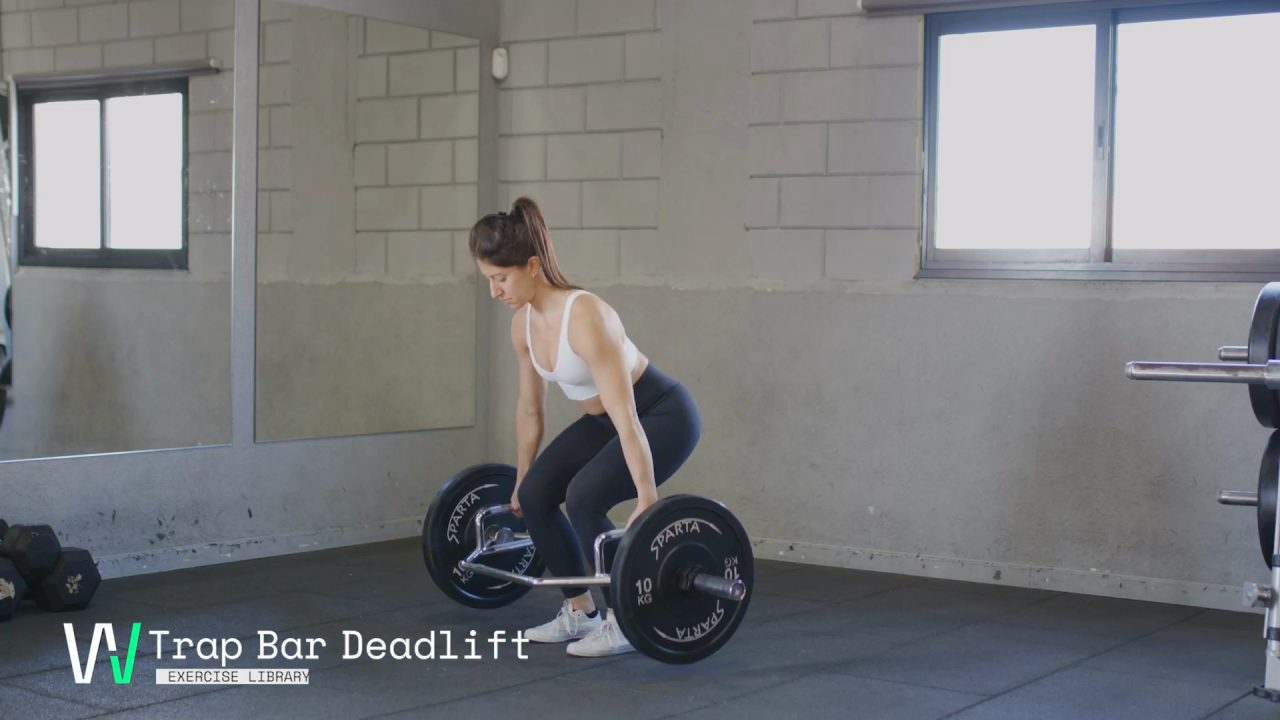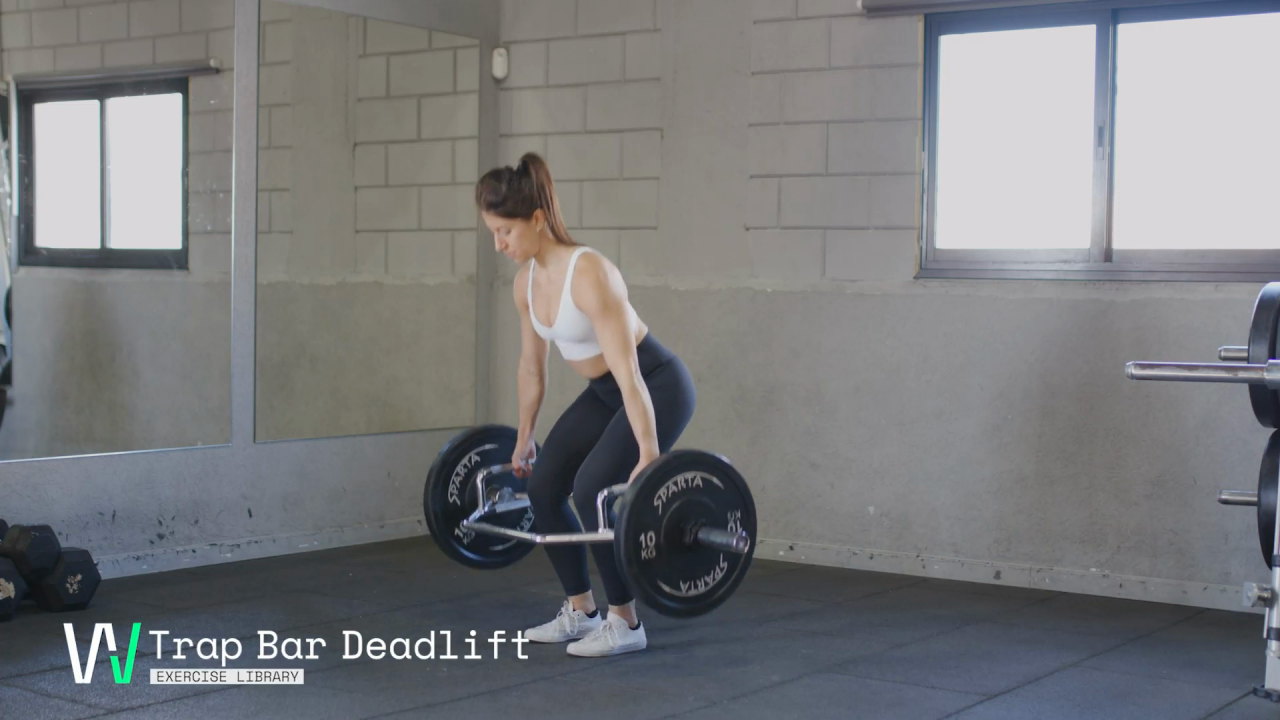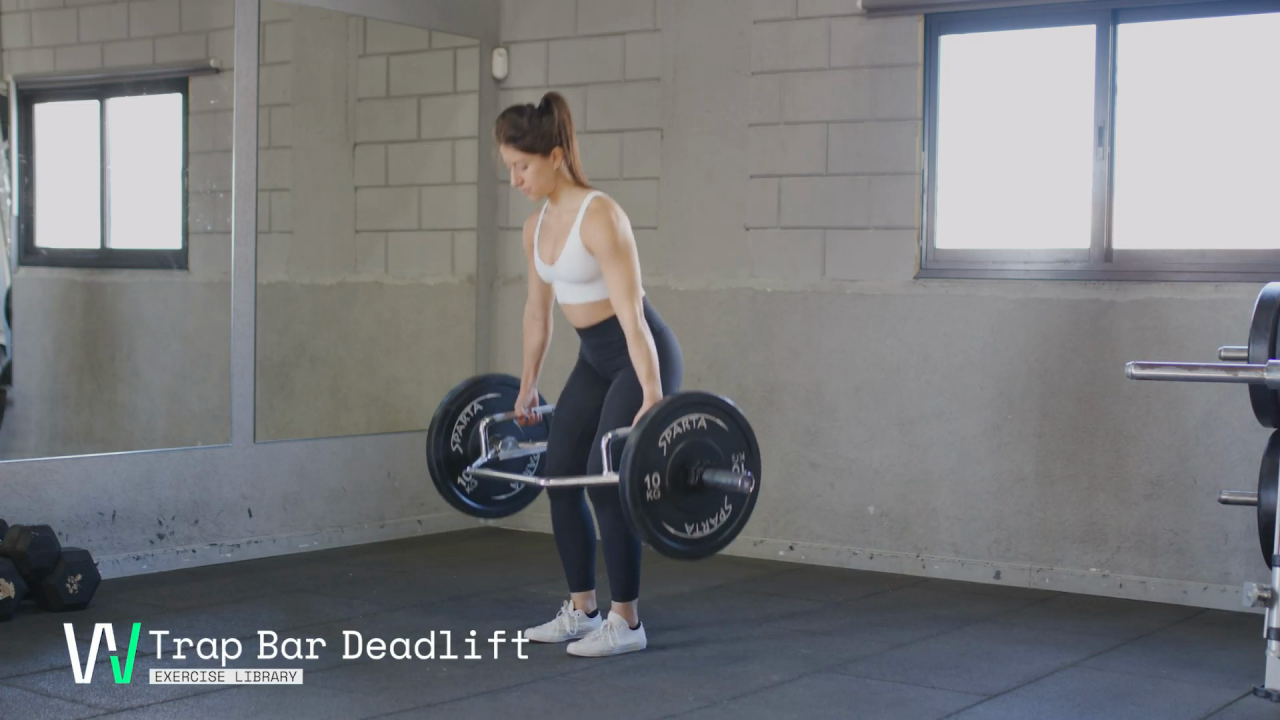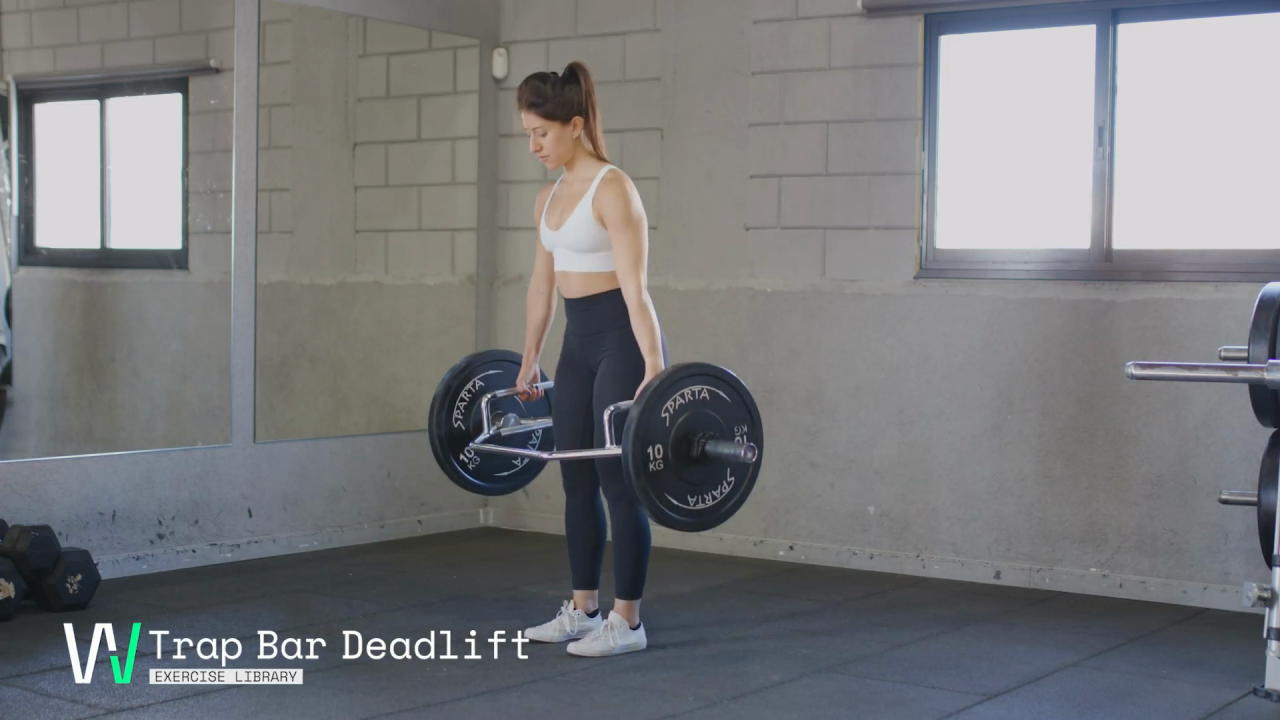
dt=0.2s
person 1, frame 1
left shoulder: (586, 317)
right shoulder: (523, 323)
left elbow: (626, 418)
right elbow: (529, 408)
left wrist: (646, 502)
right wrist: (520, 479)
left hip: (663, 415)
right hip: (604, 418)
left knee: (585, 498)
right knee: (535, 495)
left ankle: (625, 621)
right ankle: (580, 611)
person 1, frame 2
left shoulder: (589, 274)
right shoulder: (527, 281)
left elbow: (629, 374)
right elbow: (532, 367)
left wrist: (649, 459)
right wrist: (523, 442)
left hip: (658, 386)
right hip: (603, 392)
left knee: (592, 490)
right knee: (542, 485)
left ankle: (626, 622)
right ankle: (581, 611)
person 1, frame 3
left shoulder: (599, 215)
right shoulder: (536, 225)
left elbow: (632, 316)
right elbow: (537, 312)
left wrist: (653, 401)
right wrist: (527, 389)
left hip: (640, 355)
right hip: (595, 360)
left knee: (607, 479)
right knee: (559, 476)
left ankle: (626, 622)
right ankle: (581, 609)
person 1, frame 4
left shoulder: (613, 189)
right shoulder: (551, 195)
left elbow: (636, 288)
right elbow: (542, 283)
left wrist: (654, 371)
right wrist: (529, 361)
left hip: (623, 340)
right hip: (580, 343)
left knee: (618, 480)
right knee: (577, 479)
left ankle: (626, 622)
right ankle: (582, 610)
